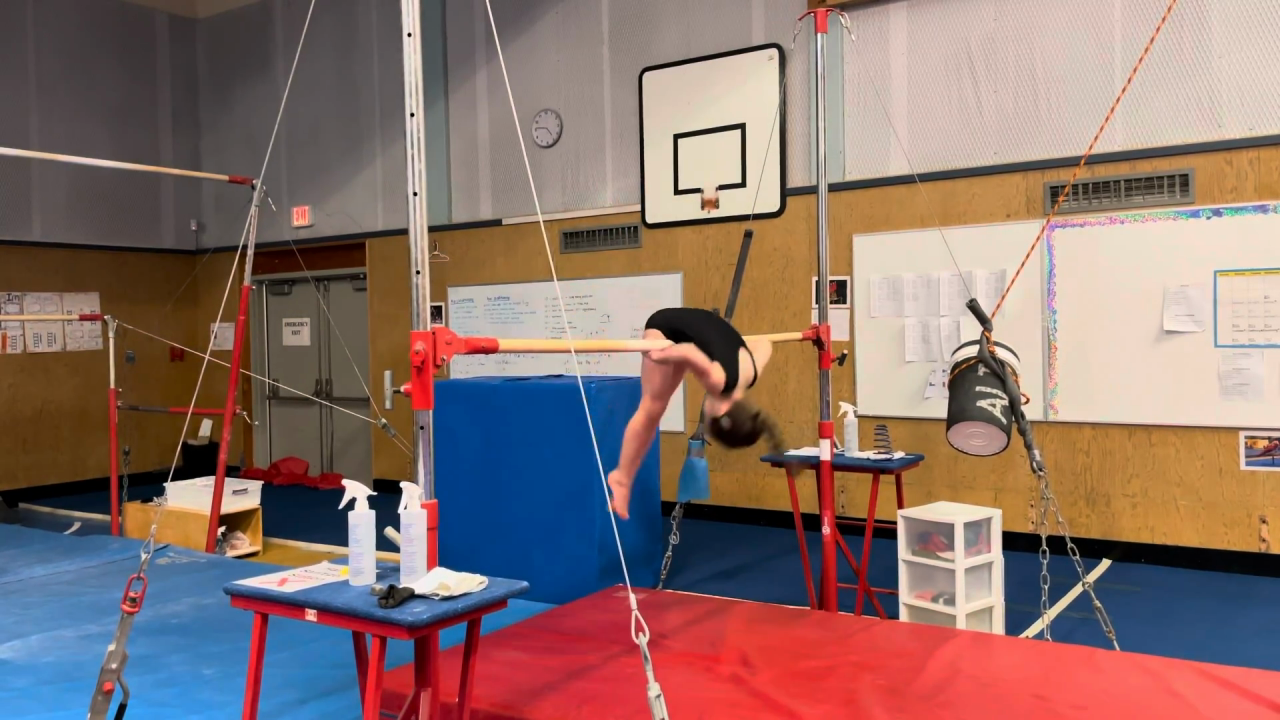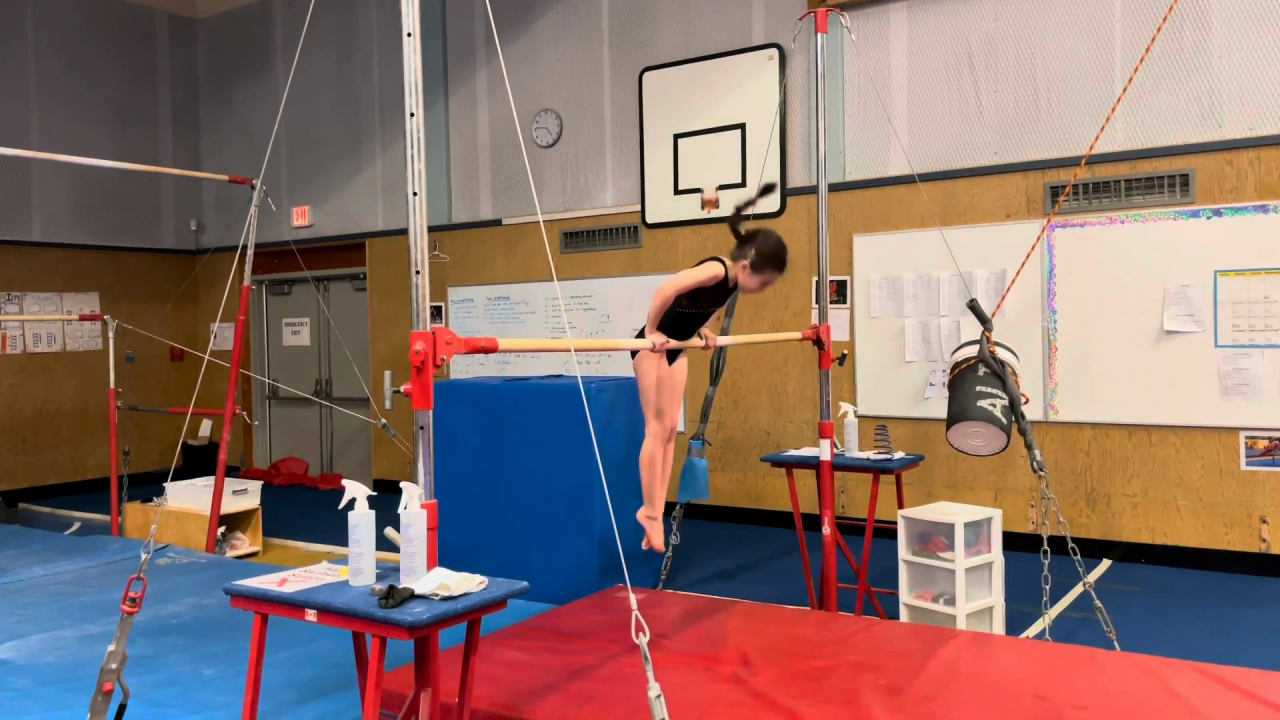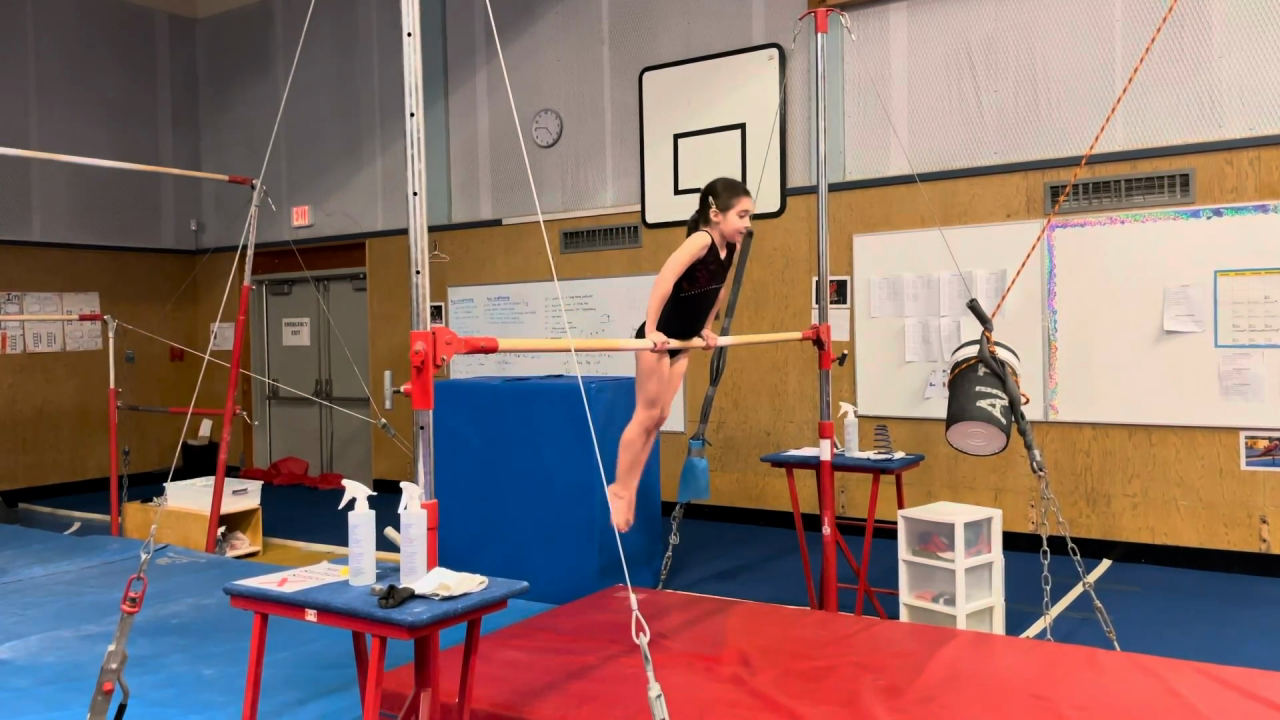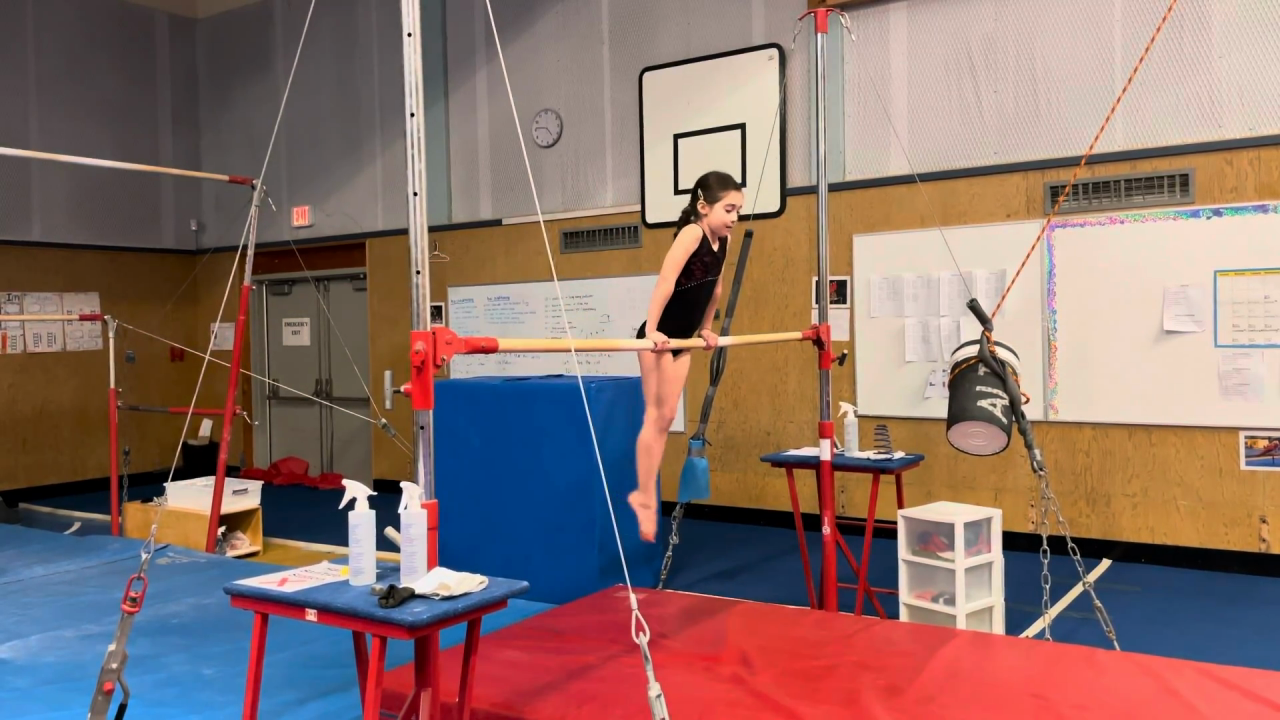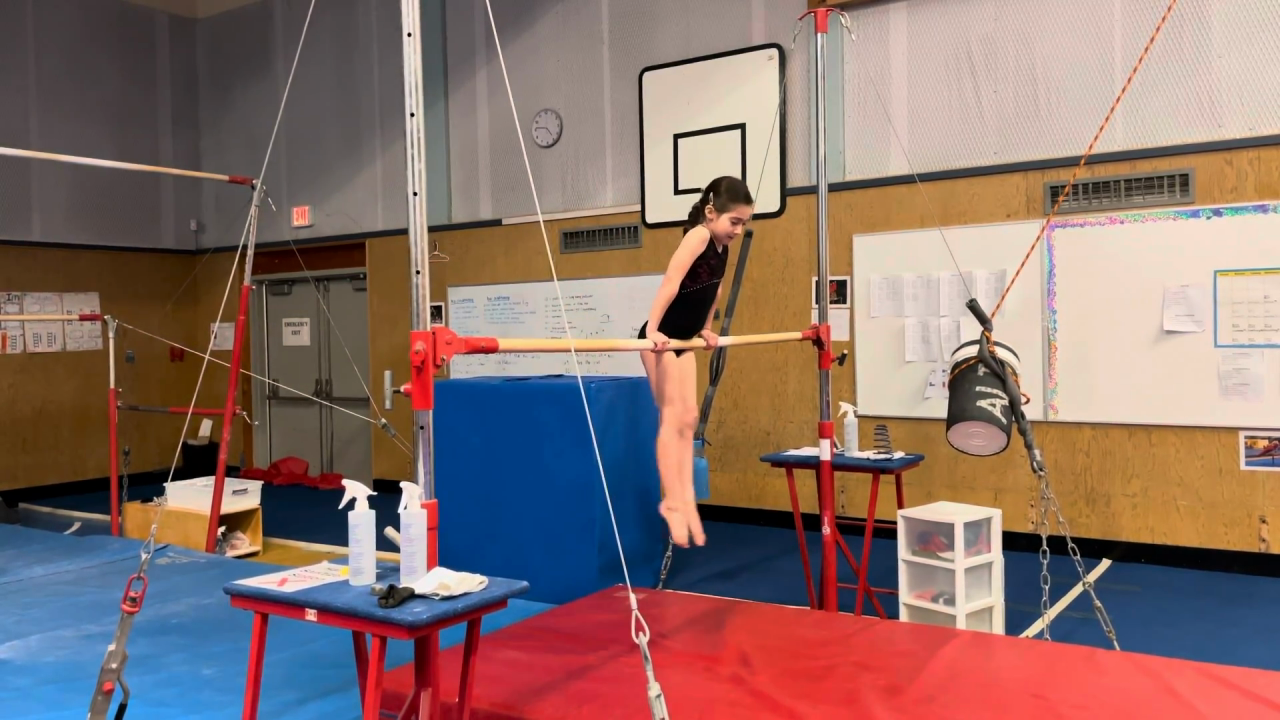
dt=0.4s
person 1, frame 1
right shoulder: (720, 381)
right wrist: (662, 355)
left hip: (693, 328)
right hip: (665, 326)
left knee: (656, 409)
right knee: (652, 407)
right ankle: (622, 479)
person 1, frame 2
left shoulder: (733, 275)
right shoulder: (717, 270)
right elbow: (665, 289)
left wrist: (705, 329)
right wrist: (651, 334)
left hip: (676, 348)
right hip: (653, 345)
left knee: (669, 429)
right knee: (658, 428)
left ankle: (656, 510)
right ankle: (650, 511)
person 1, frame 3
left shoulder: (731, 247)
right shoulder: (701, 240)
right elbow: (666, 280)
left wrist: (706, 329)
right wrist: (652, 329)
left hip: (682, 341)
right hip: (659, 338)
left knee: (658, 418)
right knee: (647, 415)
left ankle: (629, 490)
right ankle: (619, 489)
person 1, frame 4
left shoulder: (722, 241)
right shoulder: (693, 233)
right elbow: (666, 278)
left wrist: (706, 329)
right wrist: (652, 329)
left hip: (683, 339)
right hip: (659, 337)
left knee: (665, 418)
right knee: (657, 416)
left ankle: (645, 494)
right ankle: (645, 496)
person 1, frame 5
left shoulder: (722, 245)
right shoulder: (699, 235)
right elbow: (671, 281)
left wrist: (705, 329)
right wrist: (652, 328)
left hip: (684, 341)
right hip: (661, 339)
left knee: (688, 419)
right knee: (674, 419)
left ankle: (684, 501)
right ankle: (673, 502)
